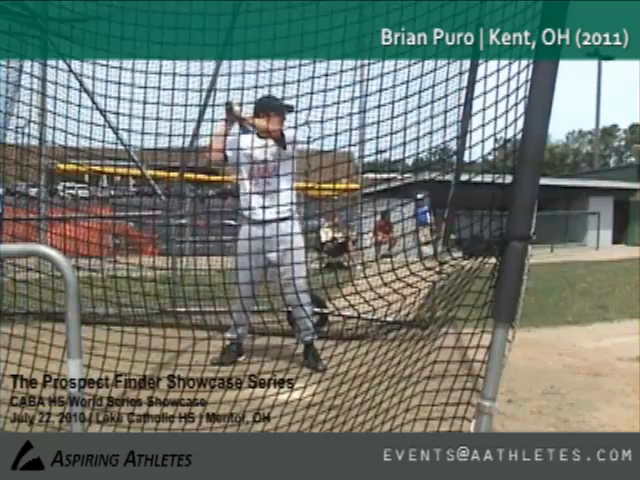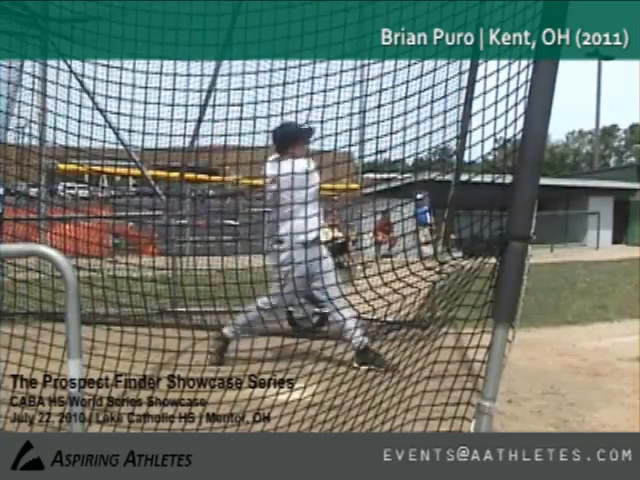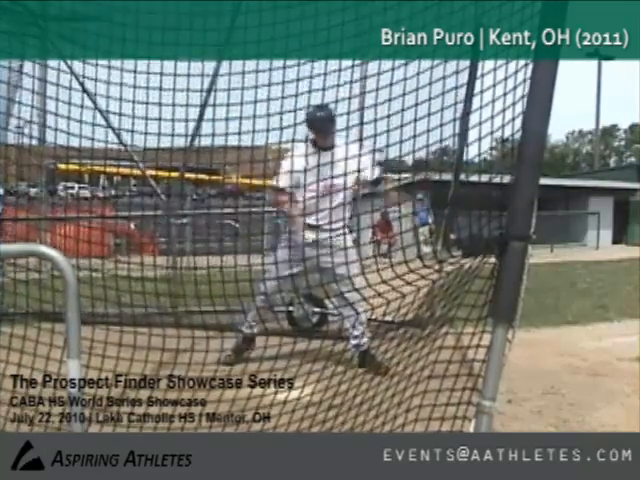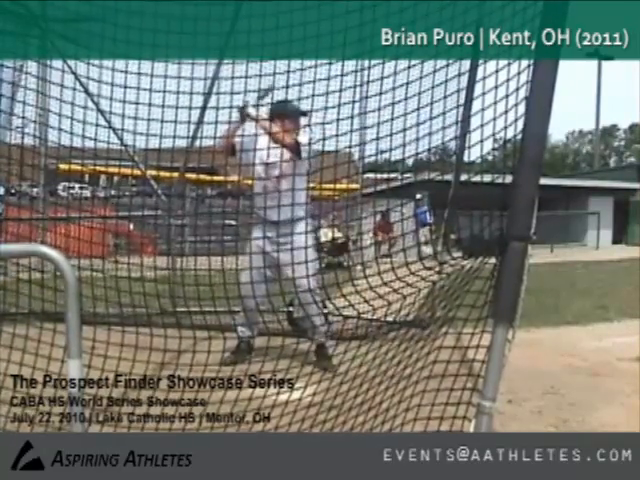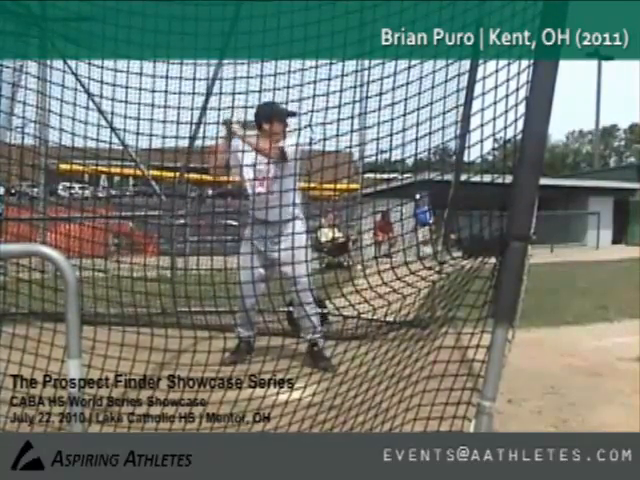
dt=1s
person 1, frame 1
left shoulder: (288, 139)
right shoulder: (242, 142)
left elbow: (272, 131)
right elbow: (215, 155)
left wrist: (242, 117)
right wrist: (228, 122)
left hip: (284, 225)
right hip: (251, 227)
left knee: (296, 285)
right knee: (244, 287)
left ankle: (308, 345)
right ankle: (235, 342)
person 1, frame 2
left shoulder: (270, 167)
right shoulder: (305, 166)
left hip: (310, 245)
right hip: (294, 248)
left knee: (331, 295)
right knee: (276, 301)
left ankle: (361, 347)
right ankle: (227, 335)
person 1, frame 3
left shoulder: (352, 152)
right shoulder: (297, 156)
left elbow: (374, 180)
right elbow: (282, 196)
right wrist: (297, 222)
left hip: (336, 234)
right hip: (301, 232)
left knee: (347, 292)
right knee: (272, 285)
left ankle: (362, 350)
right ankle: (247, 337)
person 1, frame 4
left shoulder: (303, 145)
right shoulder: (257, 143)
left elbow: (286, 141)
right elbow: (225, 147)
left wrist: (256, 119)
right wrist: (242, 121)
left hip: (296, 229)
right hip: (264, 228)
left knee: (306, 288)
right knee: (250, 287)
left ankle: (321, 345)
right ankle: (245, 342)
person 1, frame 5
left shoulder: (293, 145)
right shoulder: (243, 147)
left elbow: (272, 152)
left wrist: (240, 134)
right wrist: (230, 136)
left hip: (289, 227)
right hip: (257, 227)
left knee: (301, 286)
right knee: (247, 288)
left ankle: (315, 345)
right ankle: (245, 342)
